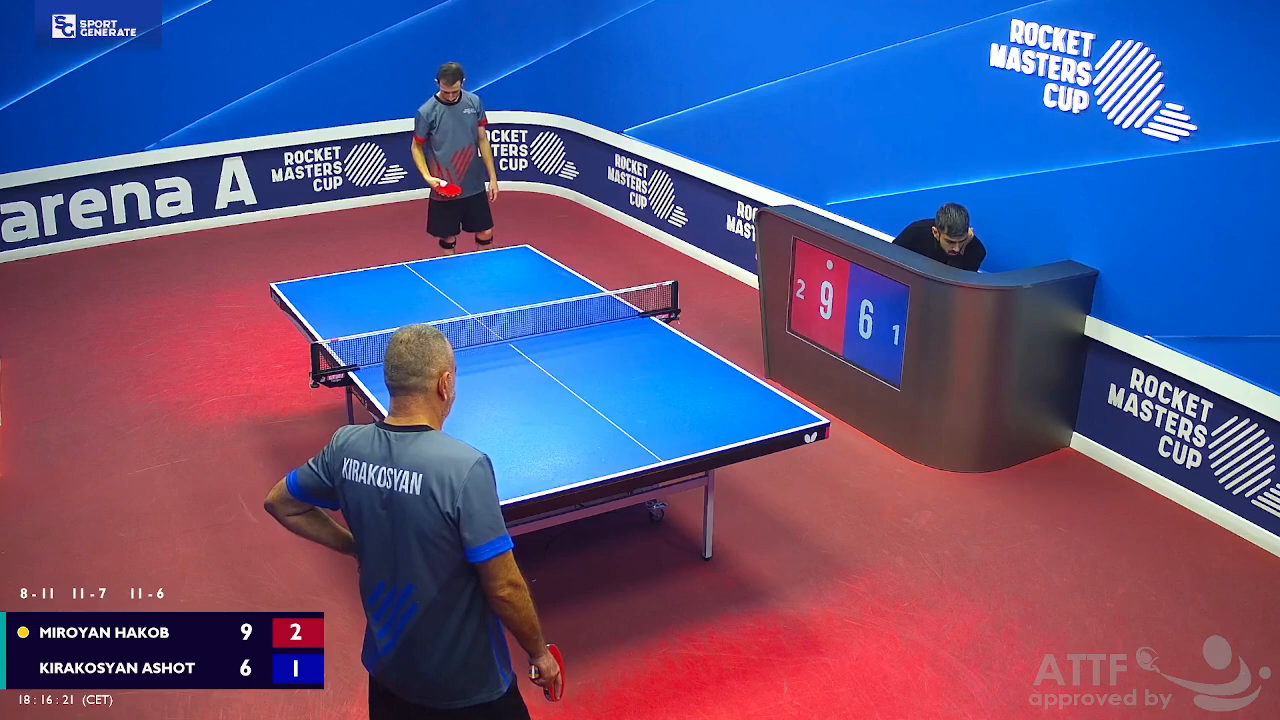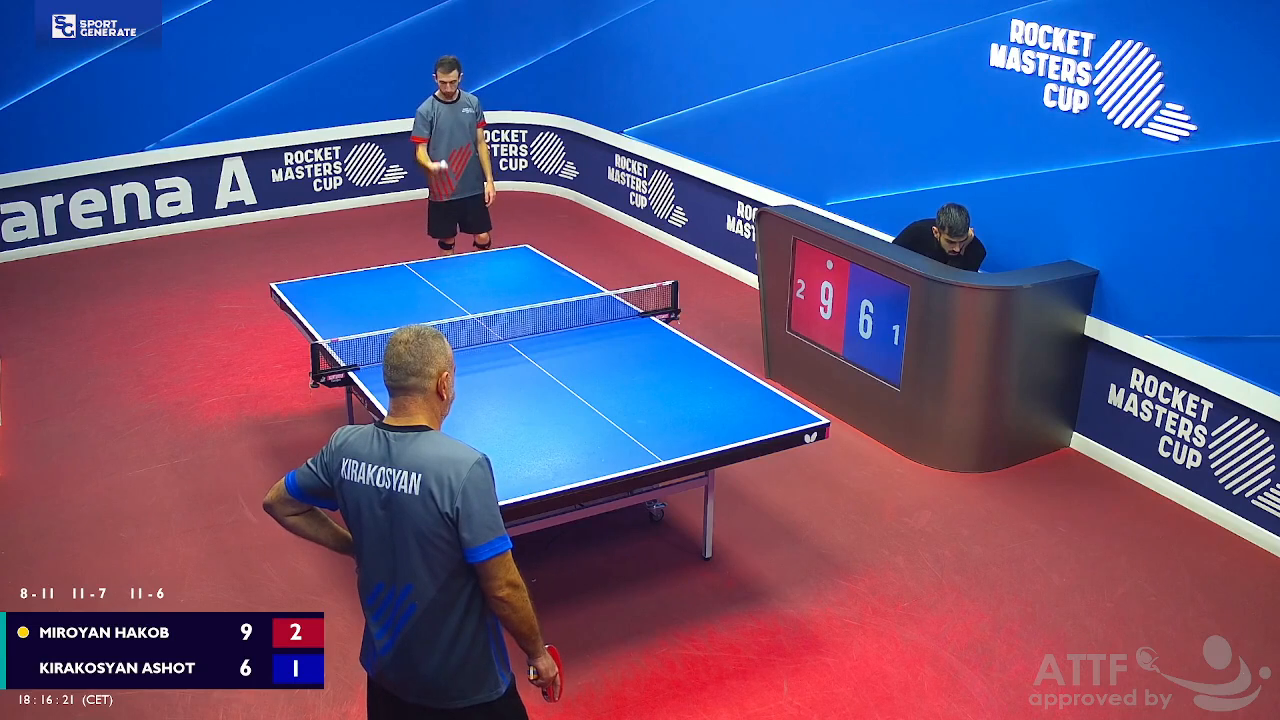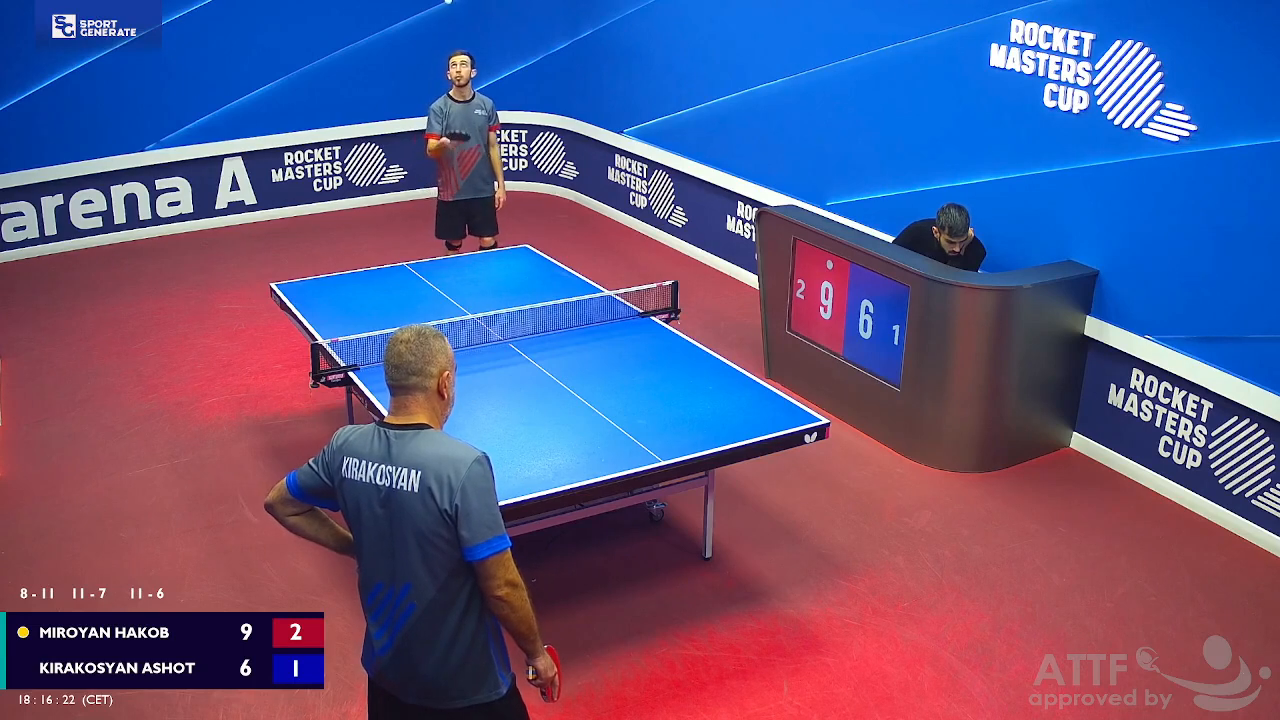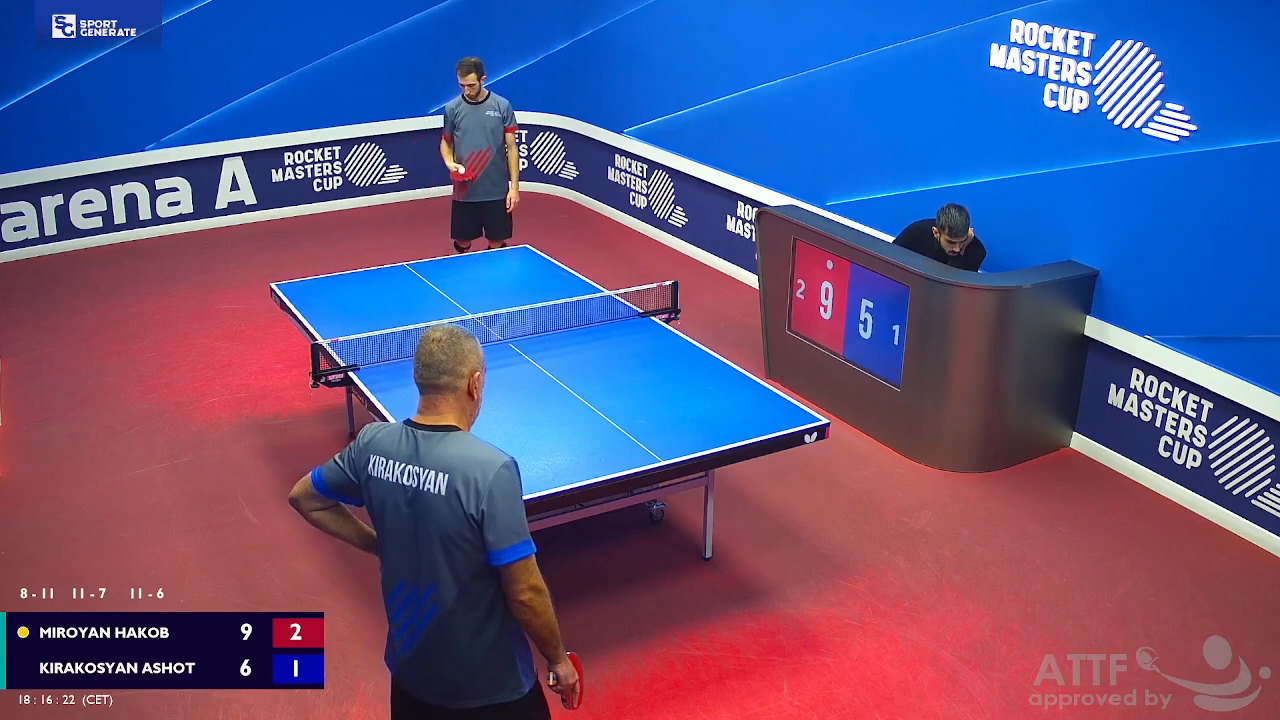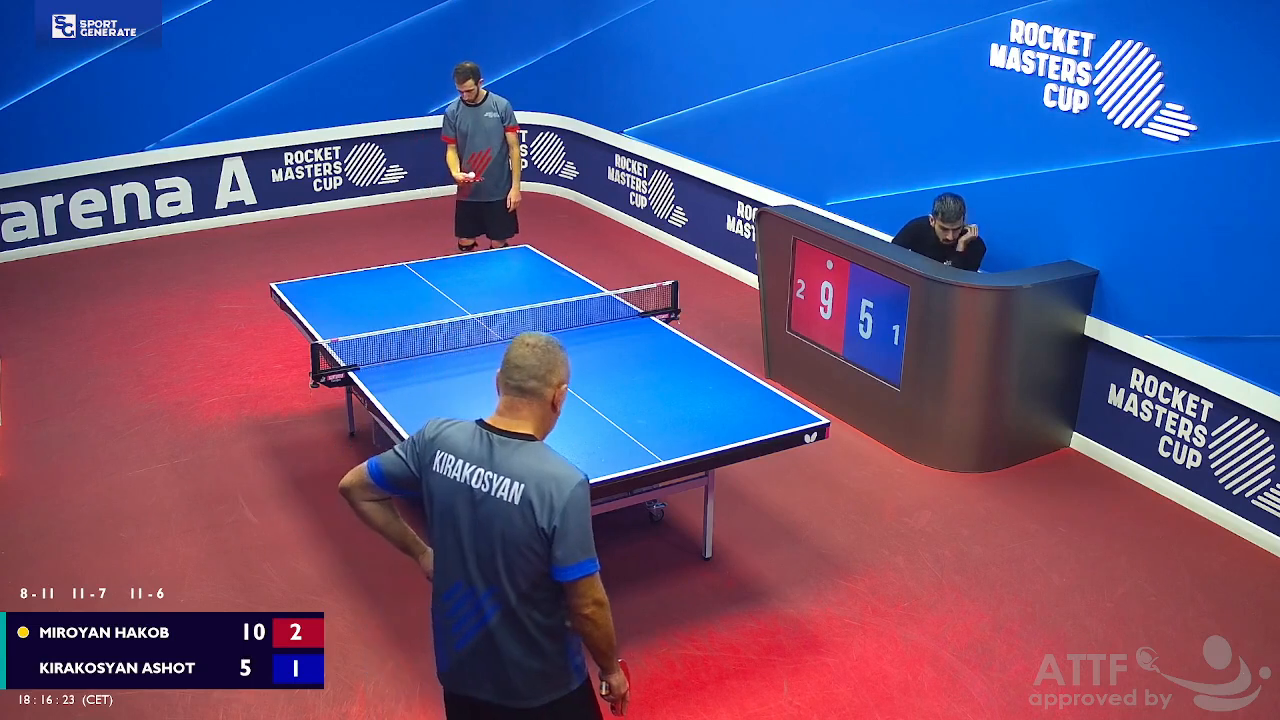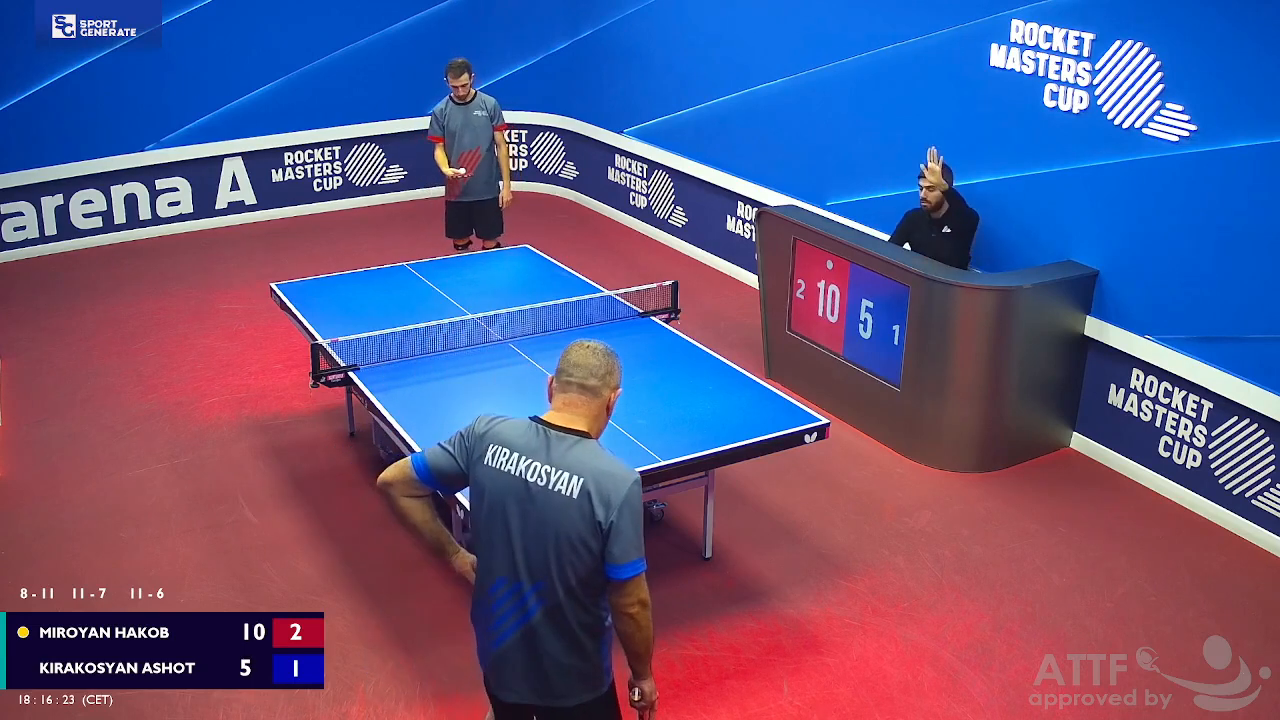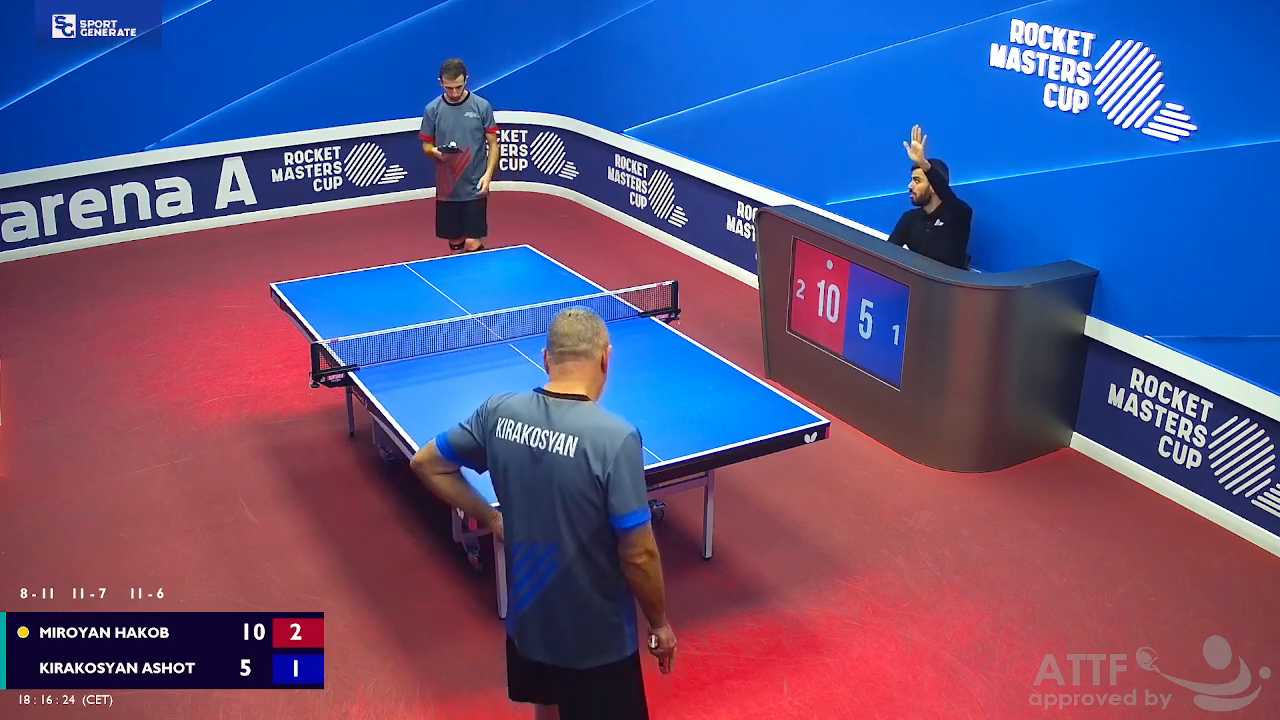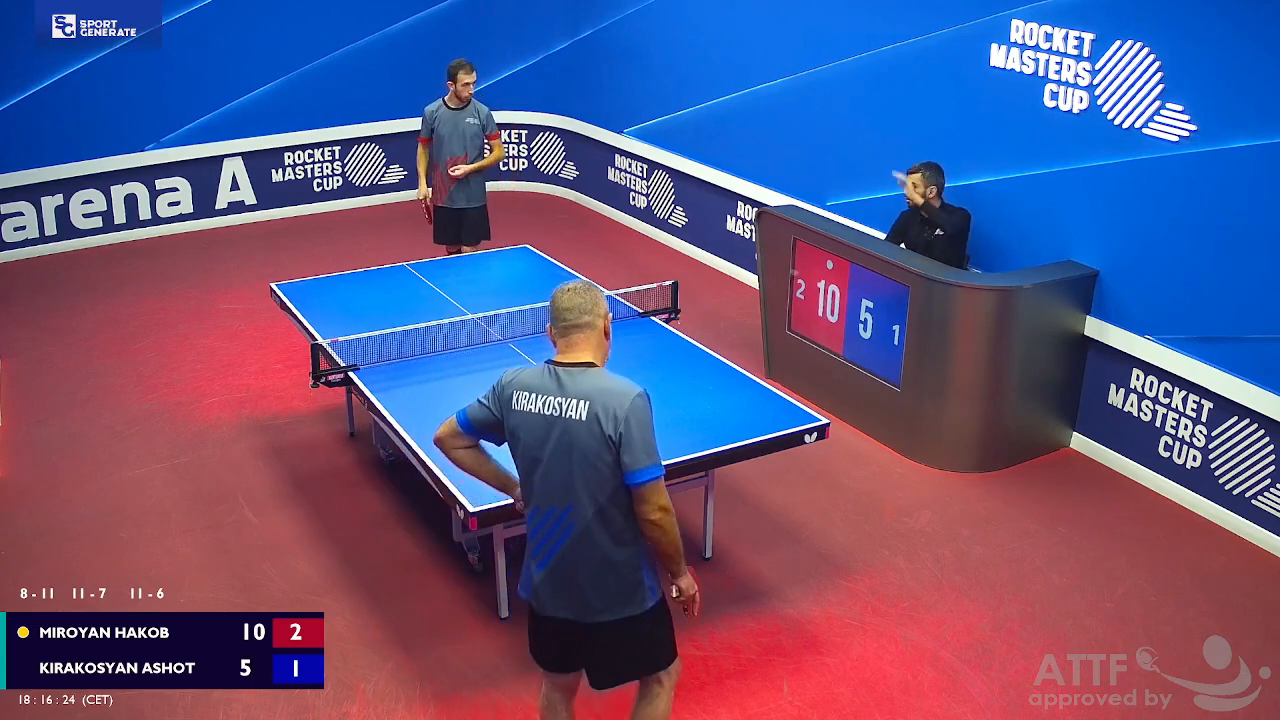
dt=0.5s
person 1, frame 1
left shoulder: (346, 446)
right shoulder: (464, 467)
left elbow: (281, 503)
right elbow: (503, 588)
right wrist: (539, 652)
left hip: (387, 669)
right hip: (468, 685)
person 1, frame 2
left shoulder: (345, 446)
right shoulder: (463, 467)
left elbow: (279, 504)
right elbow: (502, 589)
right wrist: (538, 653)
left hip: (385, 668)
right hip: (466, 685)
person 1, frame 3
left shoulder: (346, 447)
right shoulder: (463, 466)
left elbow: (280, 505)
right elbow: (501, 587)
right wrist: (536, 652)
left hip: (386, 669)
right hip: (467, 684)
person 1, frame 4
left shoulder: (373, 443)
right shoulder: (490, 470)
left elbow: (305, 498)
right elbow: (525, 592)
right wrist: (557, 658)
left hip: (410, 667)
right hip: (491, 685)
person 1, frame 5
left shoulder: (438, 438)
right shoulder: (562, 484)
left elbow: (355, 487)
right elbow: (586, 605)
left wrist: (420, 552)
right wrist: (611, 669)
left hip: (459, 664)
right hip: (543, 682)
person 1, frame 6
left shoulder: (486, 434)
right shoulder: (617, 483)
left elbow: (394, 482)
right elbow: (630, 604)
left wrist: (453, 554)
right wrist: (643, 674)
left hip: (497, 649)
right hip: (573, 674)
person 1, frame 7
left shoulder: (498, 411)
right shoulder: (614, 437)
left elbow: (426, 464)
right elbow: (639, 555)
right wrist: (659, 623)
left hip: (527, 617)
right hip: (596, 635)
person 1, frame 8
left shoulder: (514, 386)
right shoulder: (625, 399)
left elbow: (448, 438)
right elbow: (653, 511)
right wrist: (679, 572)
left hip: (547, 582)
right hip: (621, 589)
right knee: (660, 677)
person 2, frame 1
left shoulder: (474, 102)
right shoulder: (426, 112)
left elbow: (483, 140)
right elbow: (416, 147)
left wrist: (492, 177)
right wrist: (427, 177)
left hip: (475, 187)
left knee: (485, 235)
right knee: (448, 241)
person 2, frame 2
left shoulder: (473, 103)
right shoulder: (425, 110)
left elbow: (481, 143)
right elbow: (420, 150)
left wrist: (489, 180)
right wrist: (430, 166)
left hip: (473, 188)
right hip: (442, 191)
left knee: (483, 239)
right knee: (447, 242)
person 2, frame 3
left shoulder: (487, 105)
right shoulder: (438, 108)
left elbow: (493, 147)
right elbow: (430, 151)
left wrist: (501, 185)
right wrist: (443, 144)
left hip: (483, 190)
right hip: (451, 192)
left knee: (488, 242)
right knee: (453, 245)
person 2, frame 4
left shoulder: (502, 106)
right shoulder: (452, 108)
left elbow: (511, 148)
right elbow: (445, 143)
left wrist: (514, 186)
right wrist: (450, 163)
left hip: (496, 192)
right hip: (464, 193)
left knee: (497, 246)
right knee: (462, 246)
person 2, frame 5
left shoulder: (501, 106)
right shoulder: (452, 112)
left elbow: (513, 147)
right elbow: (451, 149)
left wrist: (516, 187)
right wrist: (456, 173)
left hip: (498, 192)
right hip: (467, 193)
left knee: (498, 245)
right knee: (465, 245)
person 2, frame 6
left shoulder: (490, 105)
right shoulder: (440, 111)
left elbow: (501, 146)
right elbow: (439, 148)
left wrist: (506, 185)
right wrist: (446, 170)
left hip: (487, 191)
right hip: (456, 193)
left knee: (490, 245)
right knee: (460, 245)
person 2, frame 7
left shoulder: (482, 106)
right shoulder: (432, 110)
left elbow: (493, 144)
right elbow: (426, 144)
left wrist: (488, 174)
right wrist: (436, 152)
left hip: (474, 189)
right hip: (447, 191)
left knee: (472, 244)
right knee: (455, 245)
person 2, frame 8
left shoulder: (482, 112)
right shoulder: (431, 112)
left elbow: (499, 152)
right elbow: (423, 148)
left wrist: (470, 168)
right wrist: (422, 181)
left hip: (473, 198)
right hip: (443, 198)
left knee: (469, 251)
right knee: (452, 250)
